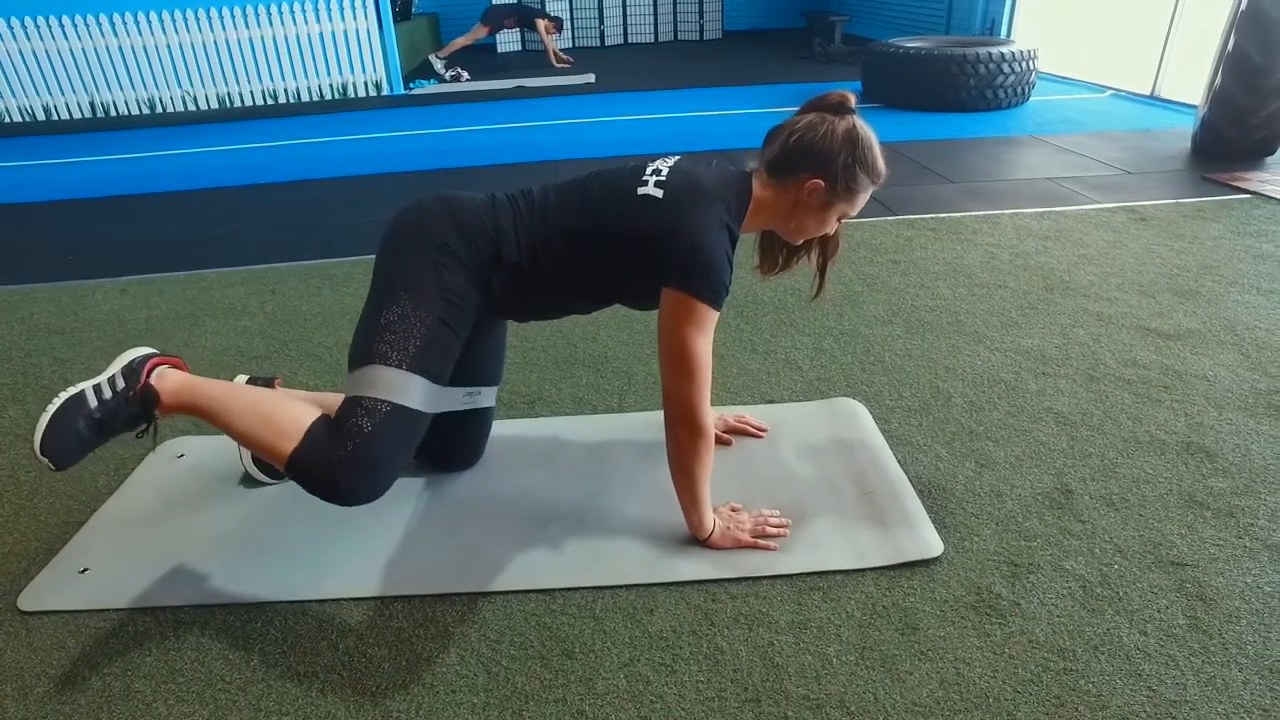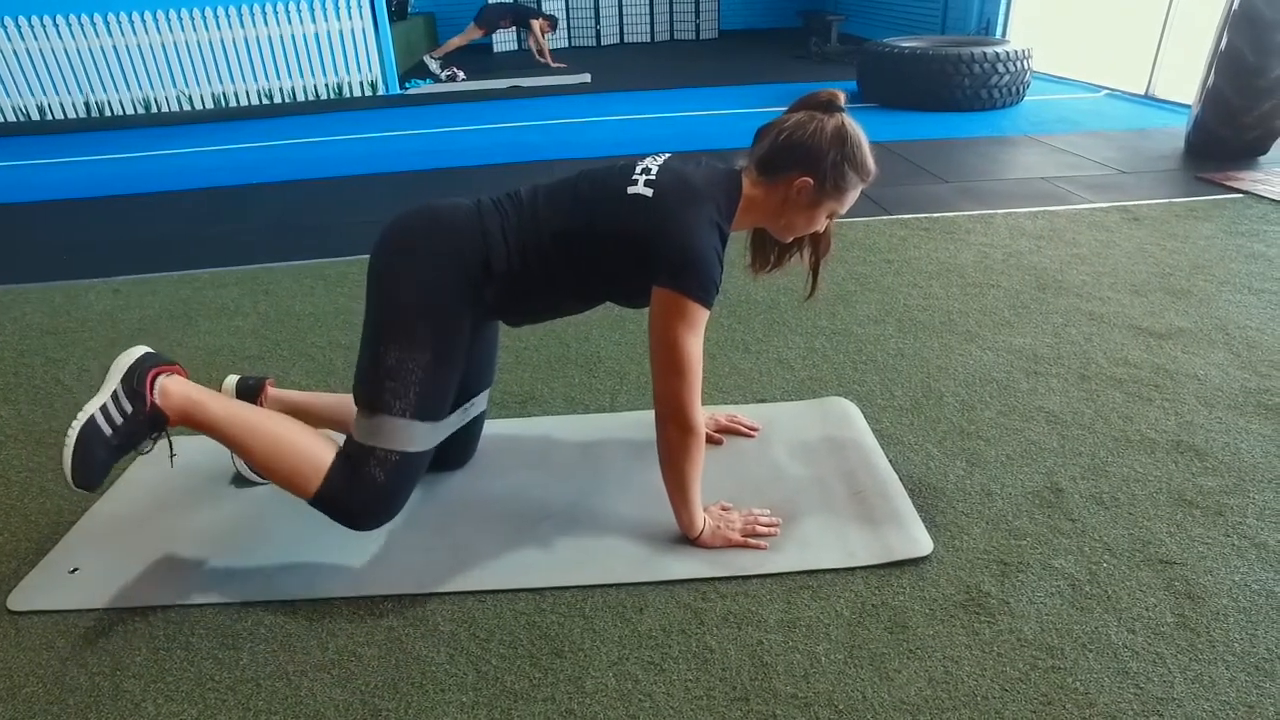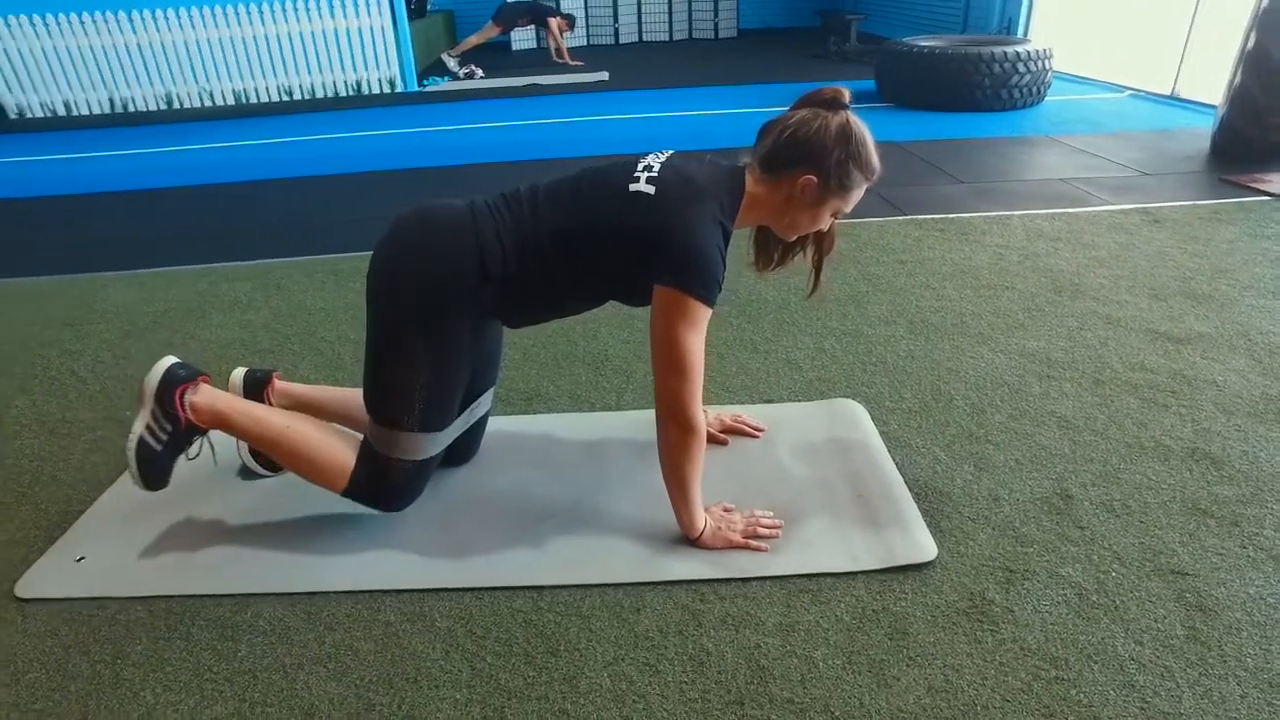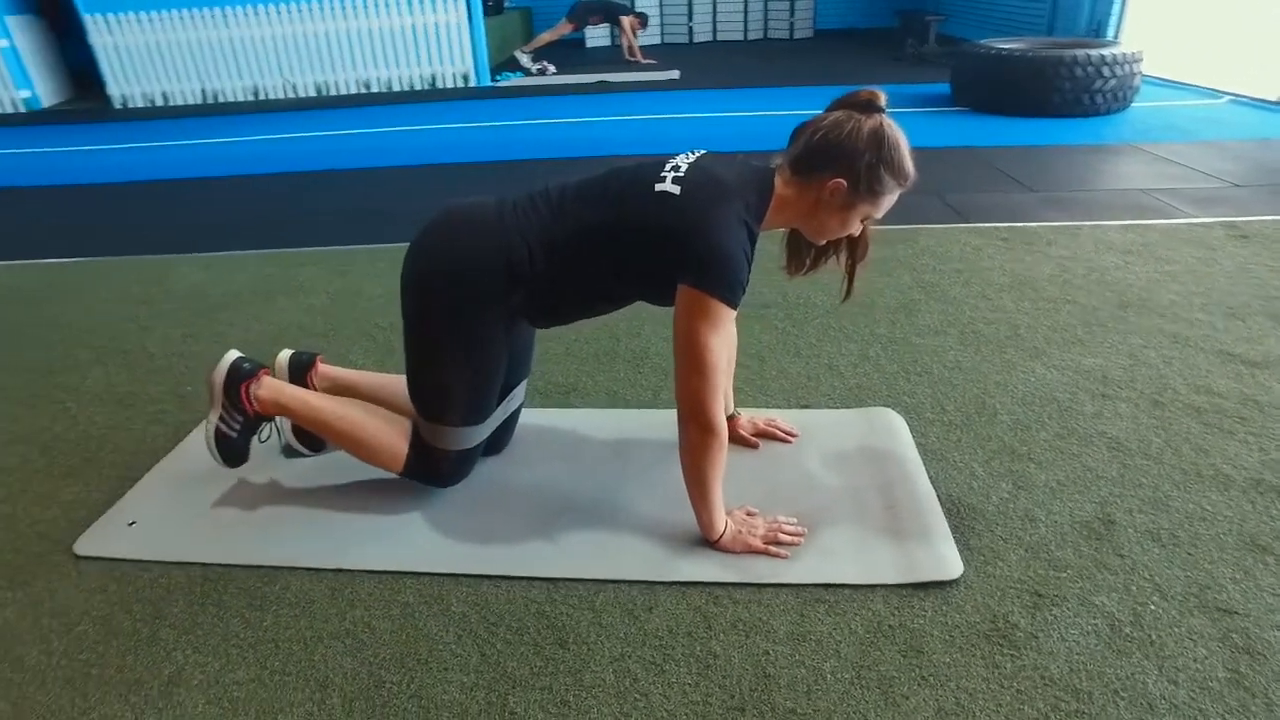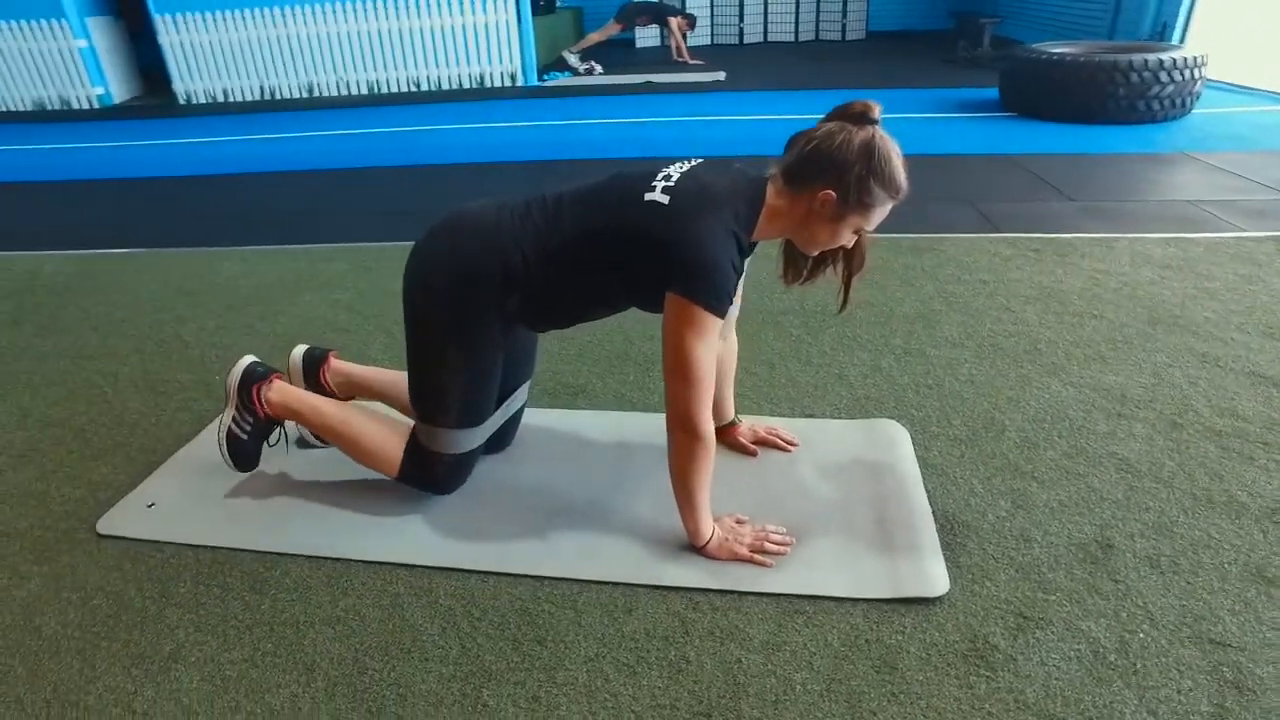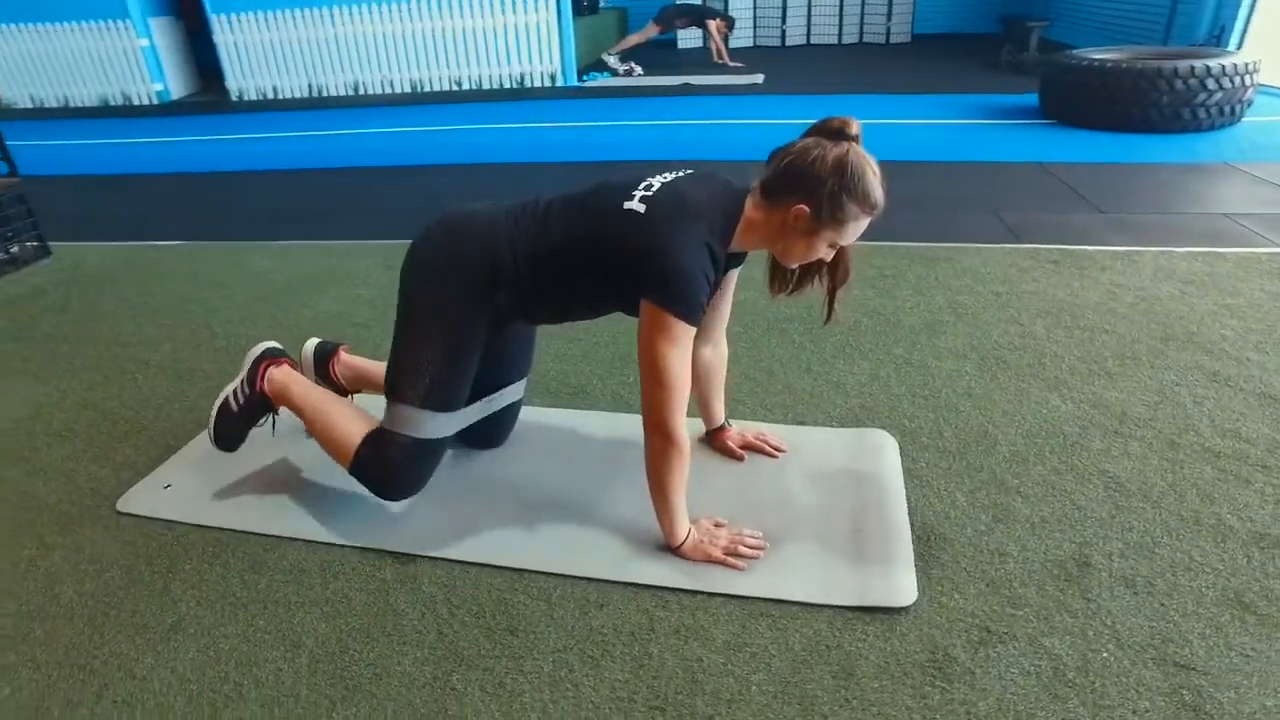
dt=0.3s
person 1, frame 1
left shoulder: (719, 187)
right shoulder: (704, 239)
right elbow: (684, 412)
left wrist: (700, 419)
right wrist: (704, 522)
left hip: (467, 260)
right hip: (444, 258)
left knee: (456, 448)
right knee: (354, 466)
left ankle: (270, 395)
right ankle: (159, 384)
person 1, frame 2
left shoulder: (708, 186)
right shoulder: (694, 236)
right elbow: (675, 412)
left wrist: (693, 418)
right wrist: (694, 521)
left hip: (456, 258)
right hip: (436, 273)
left knee: (451, 449)
right knee: (367, 494)
left ankle: (260, 399)
right ankle: (164, 393)
person 1, frame 3
left shoulder: (712, 182)
right shoulder: (695, 233)
right elbow: (676, 411)
left wrist: (698, 417)
right wrist: (696, 524)
left hip: (451, 260)
right hip: (436, 279)
left knee: (456, 445)
right knee: (391, 481)
left ankle: (268, 392)
right ankle: (196, 401)
person 1, frame 4
left shoulder: (744, 183)
right shoulder: (719, 233)
left elbow: (716, 325)
right elbow: (697, 414)
left wrist: (731, 418)
right wrist: (717, 526)
left hip: (492, 258)
right hip: (465, 275)
left knee: (489, 432)
right knee: (442, 460)
left ankle: (313, 377)
right ankle: (260, 393)
person 1, frame 5
left shoulder: (743, 197)
right shoulder: (706, 240)
left elbow: (720, 332)
right elbow: (687, 420)
left wrist: (730, 423)
right wrist: (704, 533)
left hip: (500, 266)
right hip: (463, 277)
left knee: (493, 434)
right knee: (440, 468)
left ankle: (326, 372)
right ankle: (272, 395)
person 1, frame 6
left shoulder: (729, 212)
right shoulder: (682, 249)
left elbow: (708, 339)
right elbow: (663, 424)
left wrist: (719, 425)
right wrist: (680, 533)
left hip: (500, 277)
right hip: (460, 273)
left knee: (487, 431)
right knee: (397, 471)
left ankle: (335, 365)
right ankle: (274, 380)
